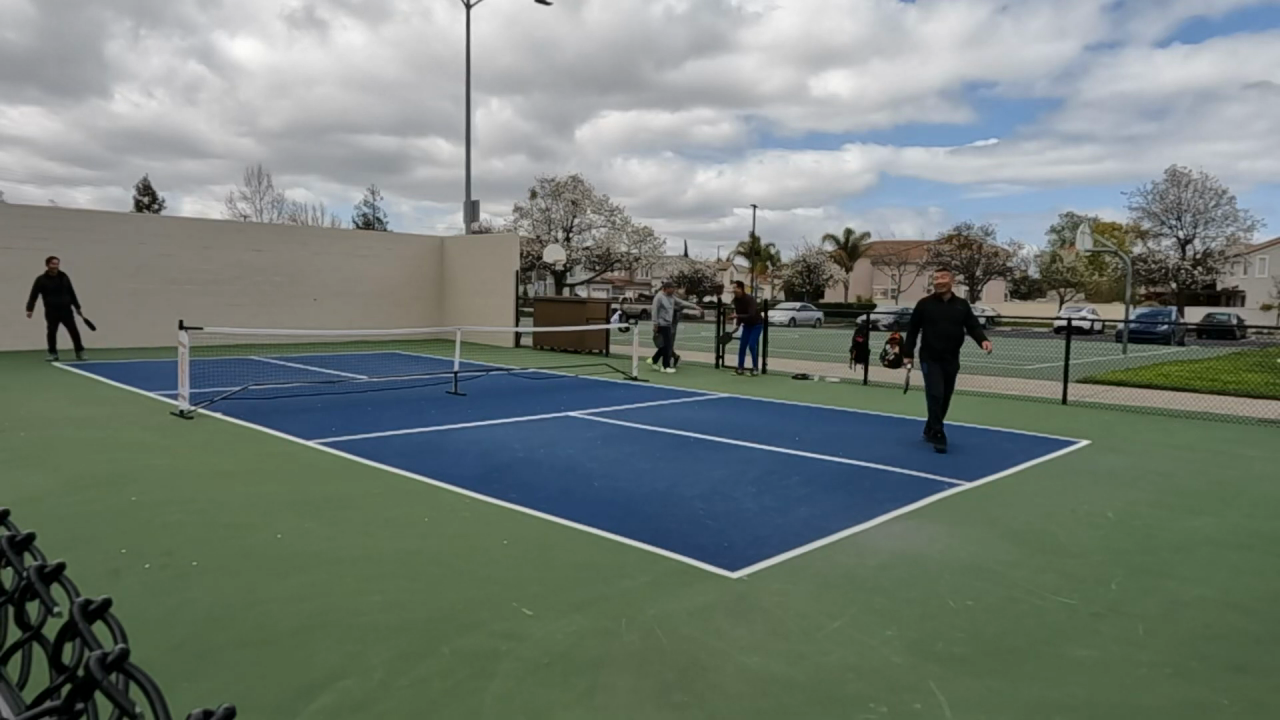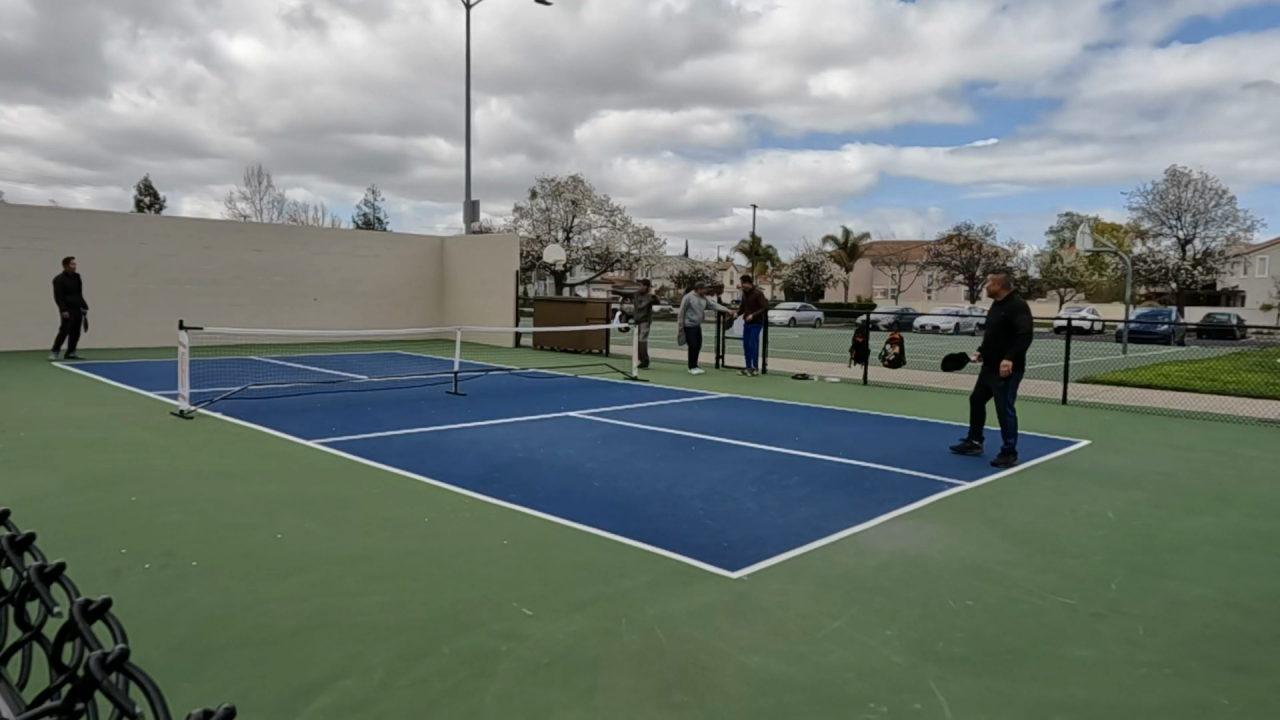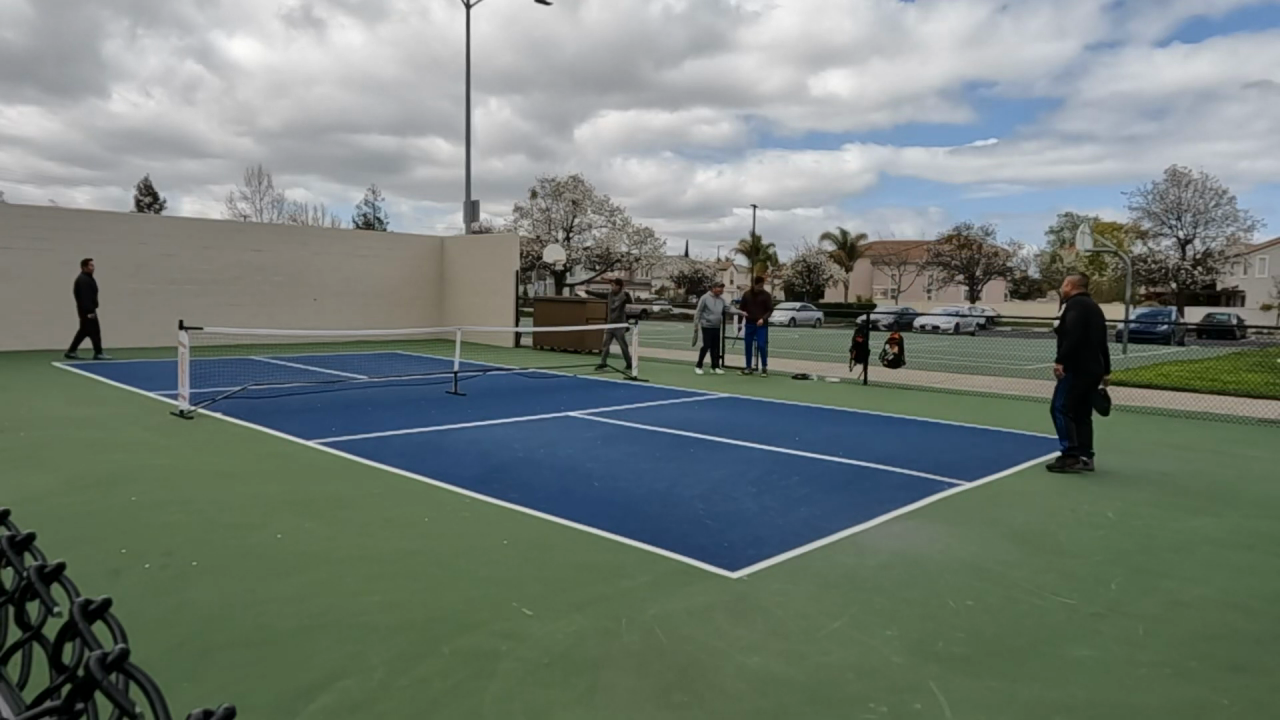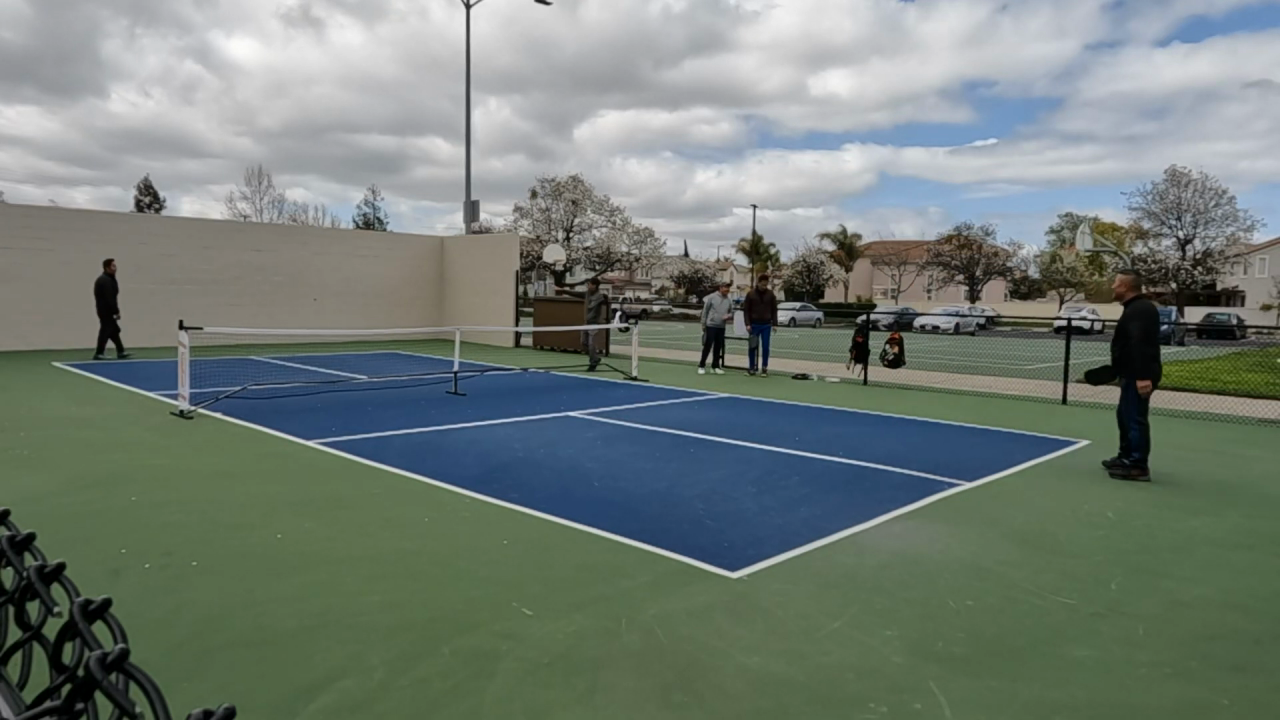
dt=0.7s
person 1, frame 1
left shoulder: (962, 305)
right shoulder: (925, 304)
left elbow: (973, 326)
right elbow: (913, 330)
left wrist: (983, 340)
right wrist: (908, 354)
left hip: (951, 360)
right hip: (931, 360)
left knee: (945, 398)
right knee: (935, 396)
left ankle: (931, 430)
right ankle: (936, 435)
person 1, frame 2
left shoulder: (1017, 307)
right shoulder: (997, 306)
left elbow: (1025, 335)
left wrist: (1011, 359)
right wrist: (982, 351)
left hip: (1006, 369)
right hip: (990, 368)
left knee: (1004, 408)
right knee: (976, 400)
left ankle: (1009, 452)
right ankle: (974, 442)
person 1, frame 3
left shoulder: (1075, 304)
right shoulder: (1094, 308)
left elbow: (1072, 337)
right elbow: (1102, 343)
left wrist: (1060, 360)
right wrist: (1105, 371)
left hip: (1075, 371)
right hip: (1093, 370)
left knee: (1060, 409)
right knee: (1081, 414)
left ankle: (1071, 456)
right ankle: (1084, 456)
person 1, frame 4
left shoulder: (1137, 310)
right shoulder: (1139, 307)
left elbow: (1140, 346)
left wrist: (1143, 377)
left hip: (1136, 376)
right hip: (1137, 374)
left knee: (1134, 419)
right knee: (1127, 416)
left ankle: (1138, 467)
right ankle: (1126, 458)
